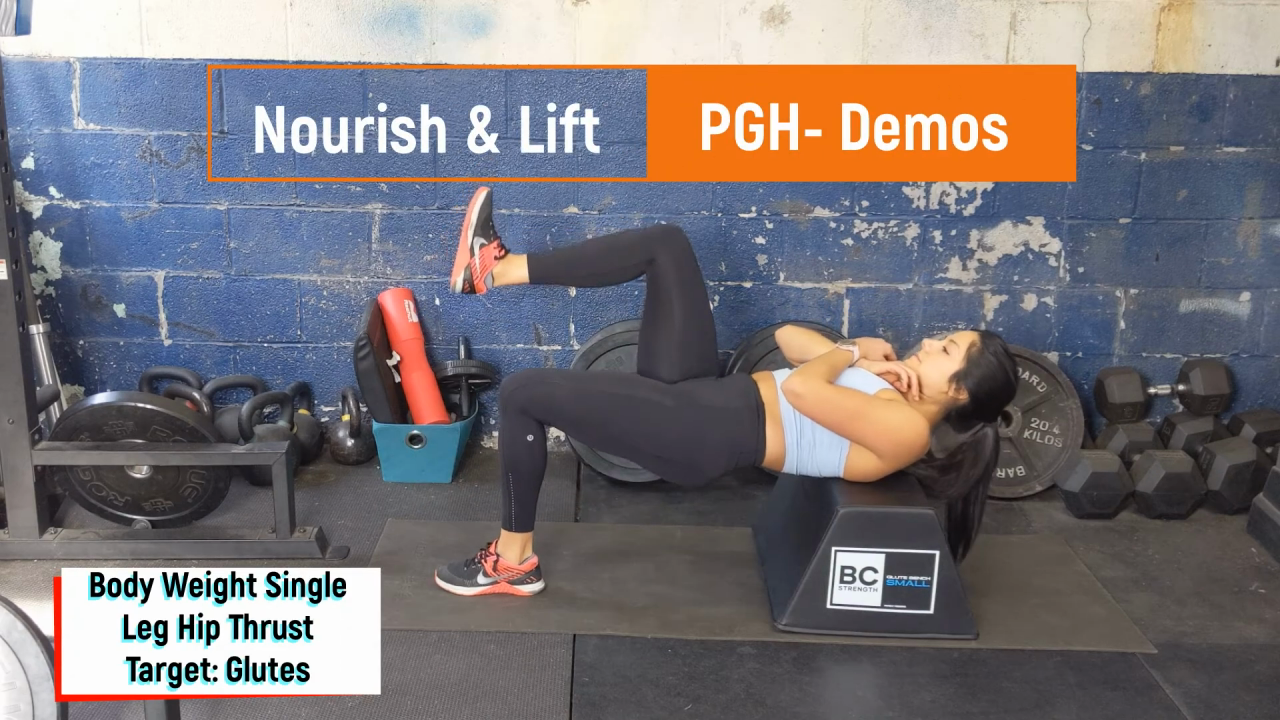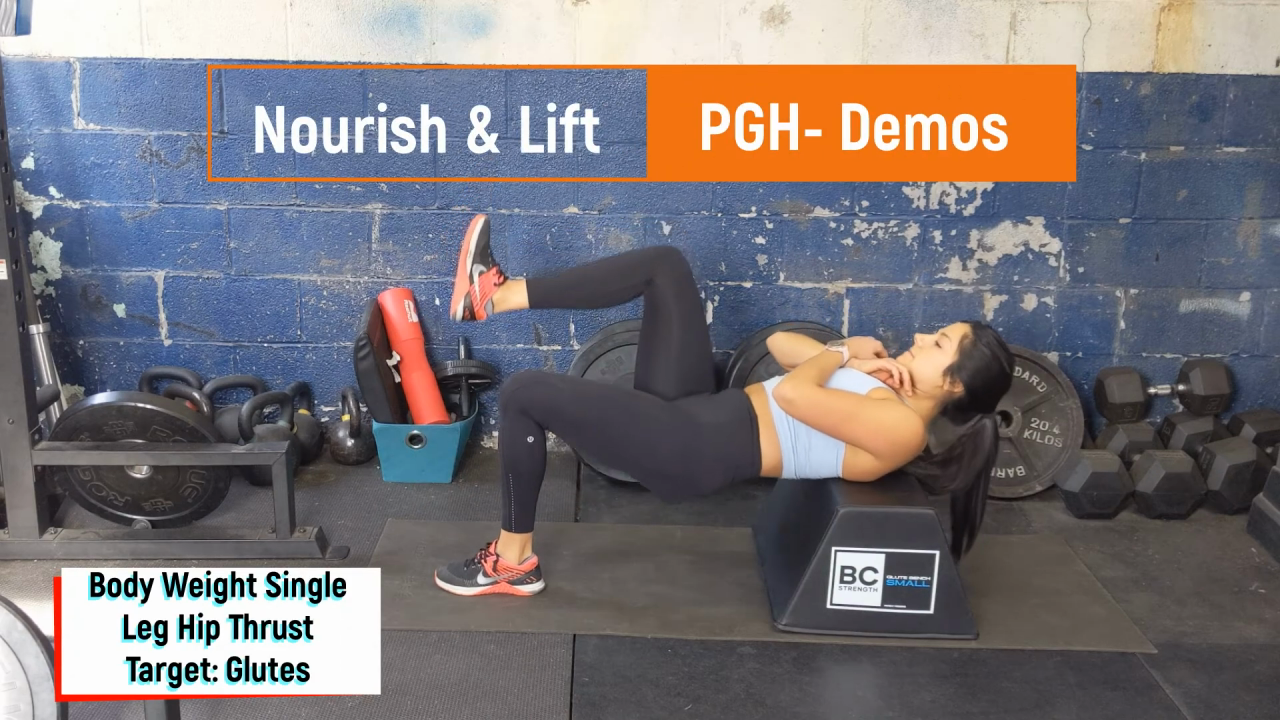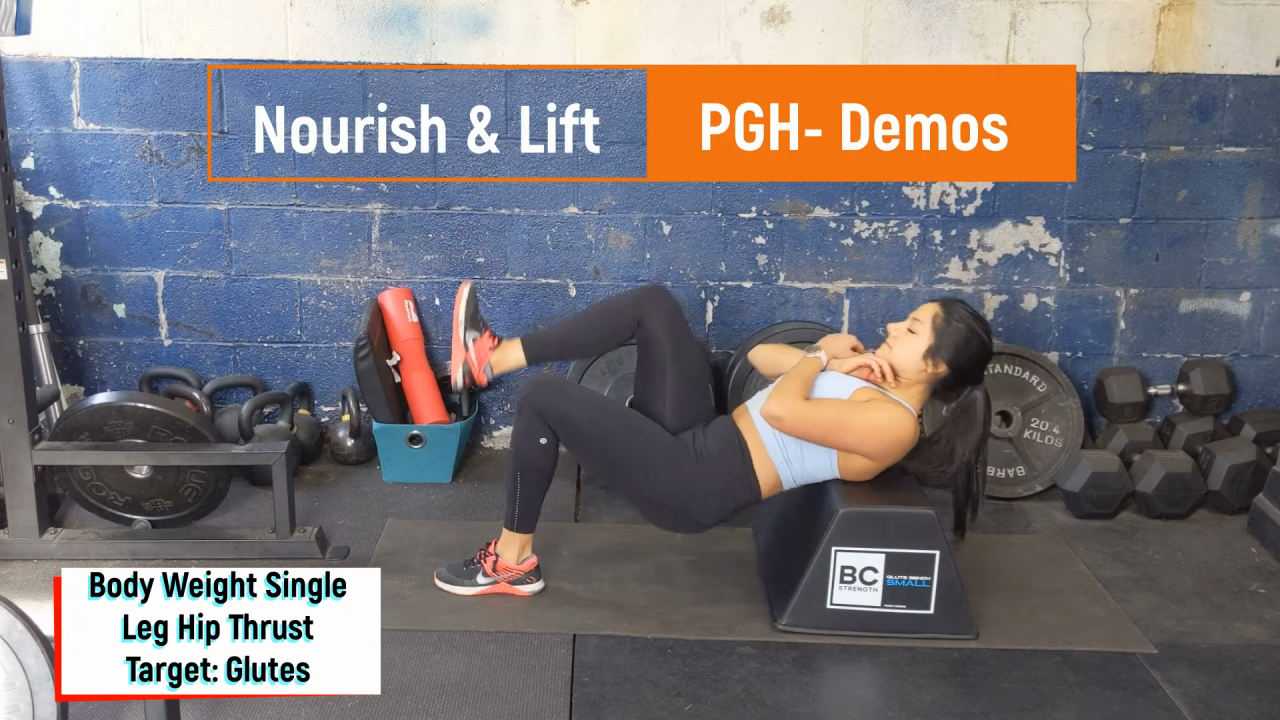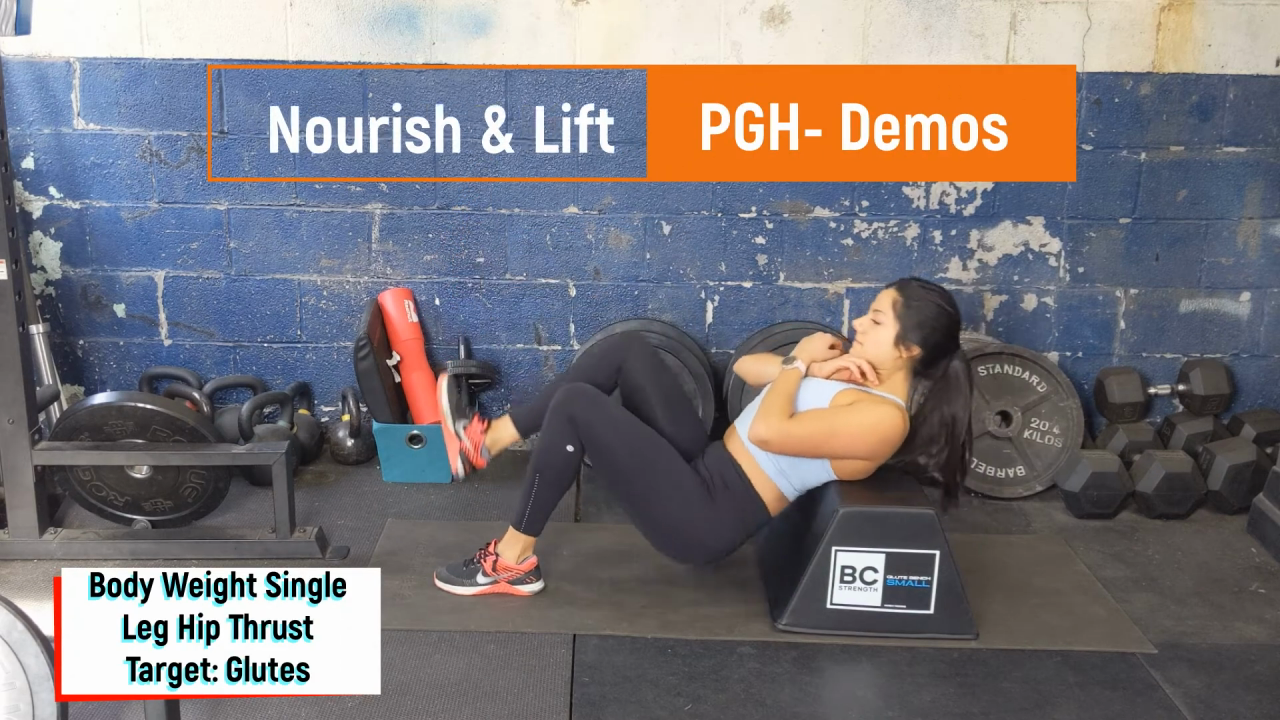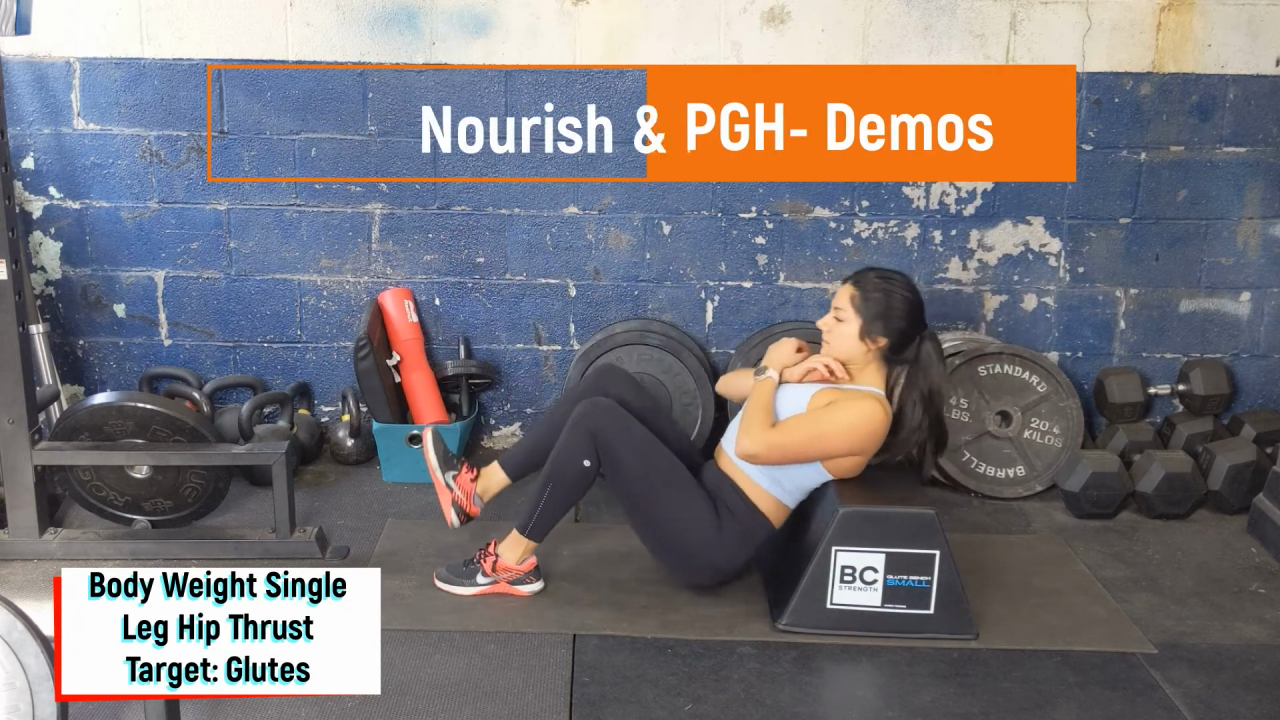
dt=0.4s
person 1, frame 1
left shoulder: (906, 430)
right shoulder: (892, 393)
left elbow: (802, 388)
right elbow: (789, 337)
left wrist: (850, 352)
right wrist: (857, 354)
left hip: (701, 434)
right hip: (701, 393)
left knee: (523, 393)
right knee: (666, 243)
left ankle: (513, 561)
right ankle: (496, 269)
person 1, frame 2
left shoulder: (903, 427)
right shoulder: (888, 393)
left elbow: (791, 392)
right elbow: (779, 343)
left wrist: (840, 353)
right wrist: (848, 355)
left hip: (694, 450)
right hip: (696, 410)
left knee: (524, 393)
right knee: (664, 263)
left ankle: (513, 561)
right ankle: (495, 295)
person 1, frame 3
left shoulder: (894, 425)
right shoulder: (879, 380)
left elbow: (779, 408)
right elbow: (760, 356)
left wrist: (821, 355)
right wrist: (828, 357)
left hip: (693, 483)
right hip: (697, 438)
left knee: (542, 397)
right knee: (653, 303)
left ankle: (512, 562)
right ankle: (492, 356)
person 1, frame 4
left shoulder: (883, 419)
right shoulder: (860, 376)
left elbow: (767, 430)
right elbow: (745, 366)
left wrist: (800, 362)
right wrist: (811, 367)
left hip: (703, 515)
right hip: (703, 464)
left knee: (575, 403)
right knee: (629, 349)
left ankle: (512, 562)
right ankle: (487, 439)
person 1, frame 5
left shoulder: (864, 411)
right shoulder: (838, 372)
left elbow: (752, 444)
right elbow: (726, 386)
left wrist: (770, 371)
right wrist: (783, 373)
left hip: (713, 539)
right hip: (705, 486)
left knee: (597, 417)
right knee: (607, 382)
left ankle: (513, 562)
right ankle: (477, 488)
